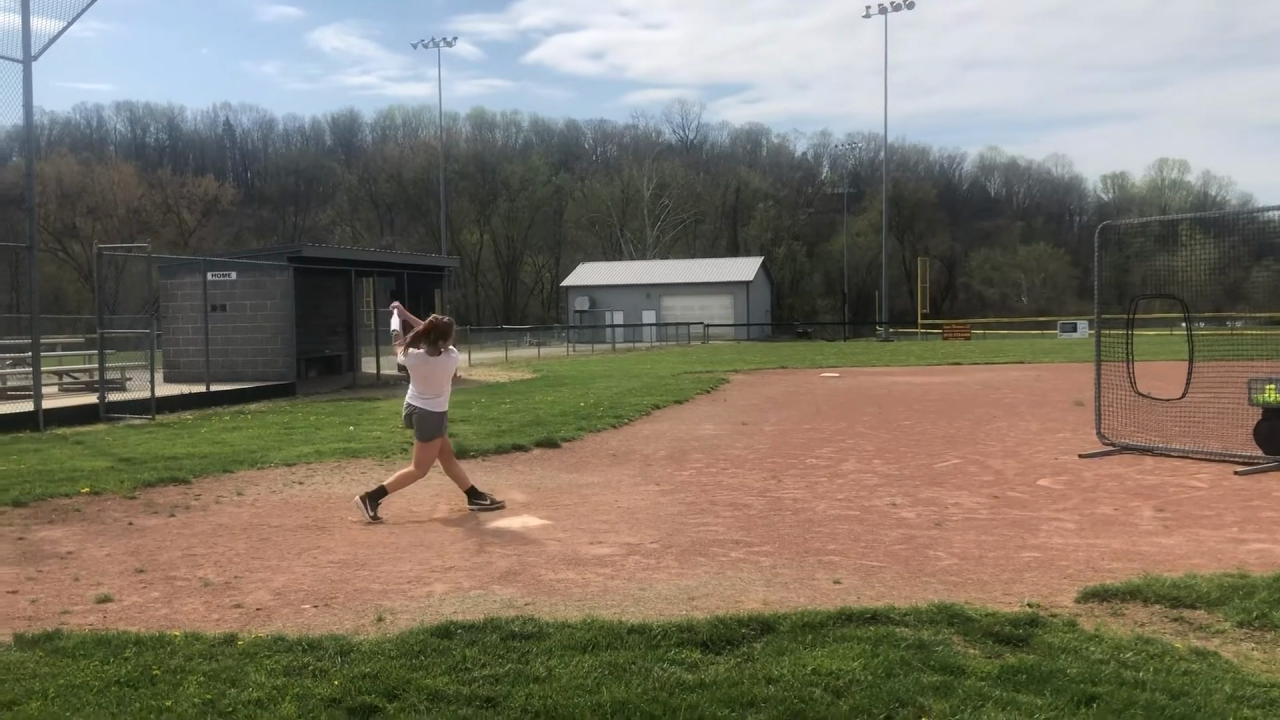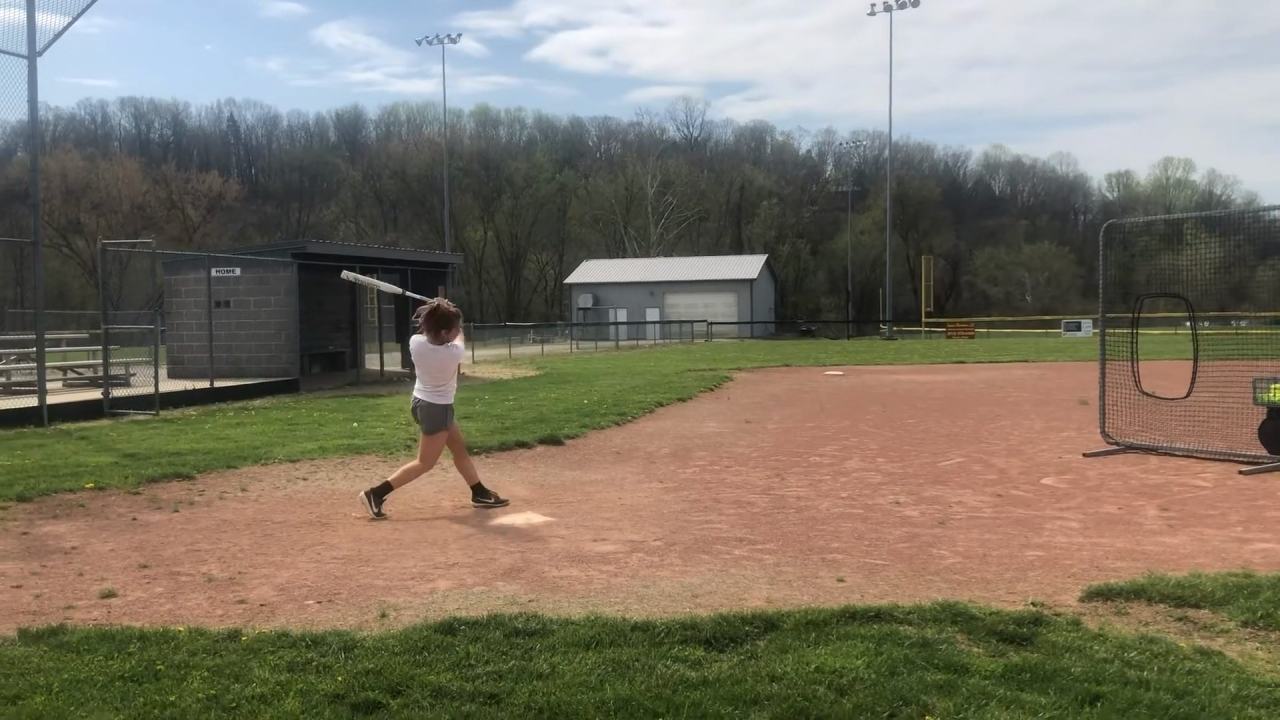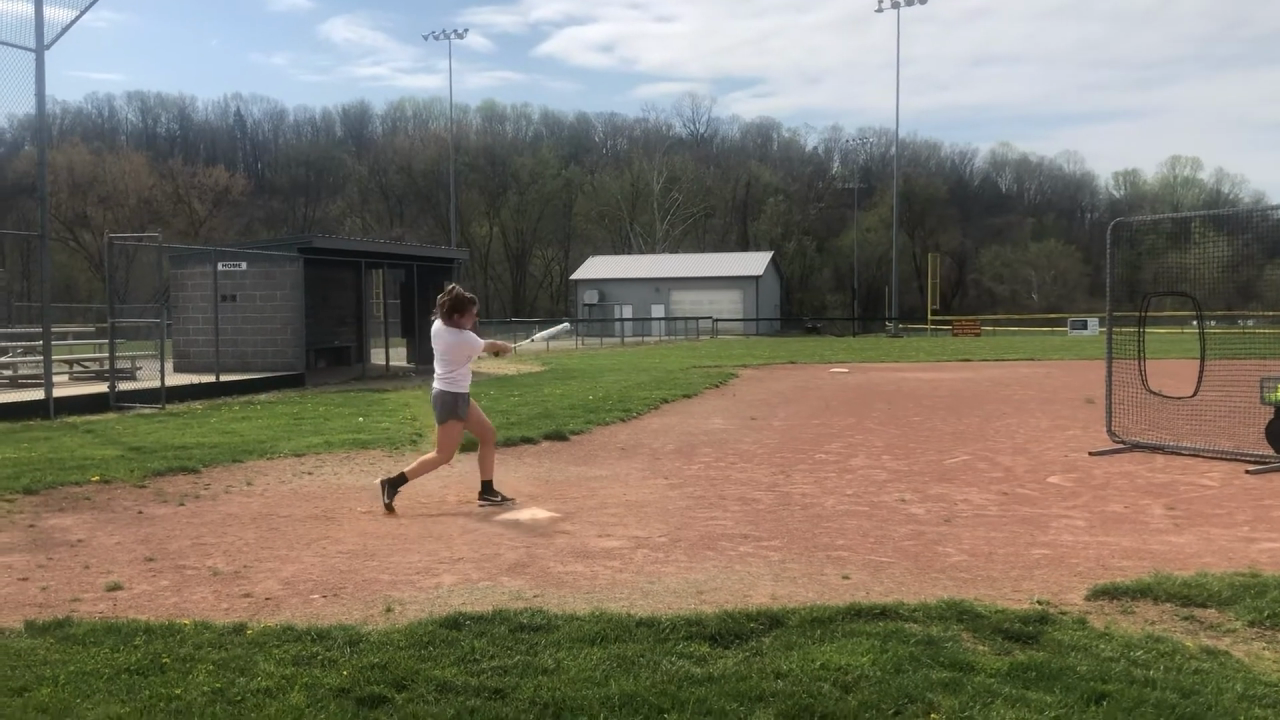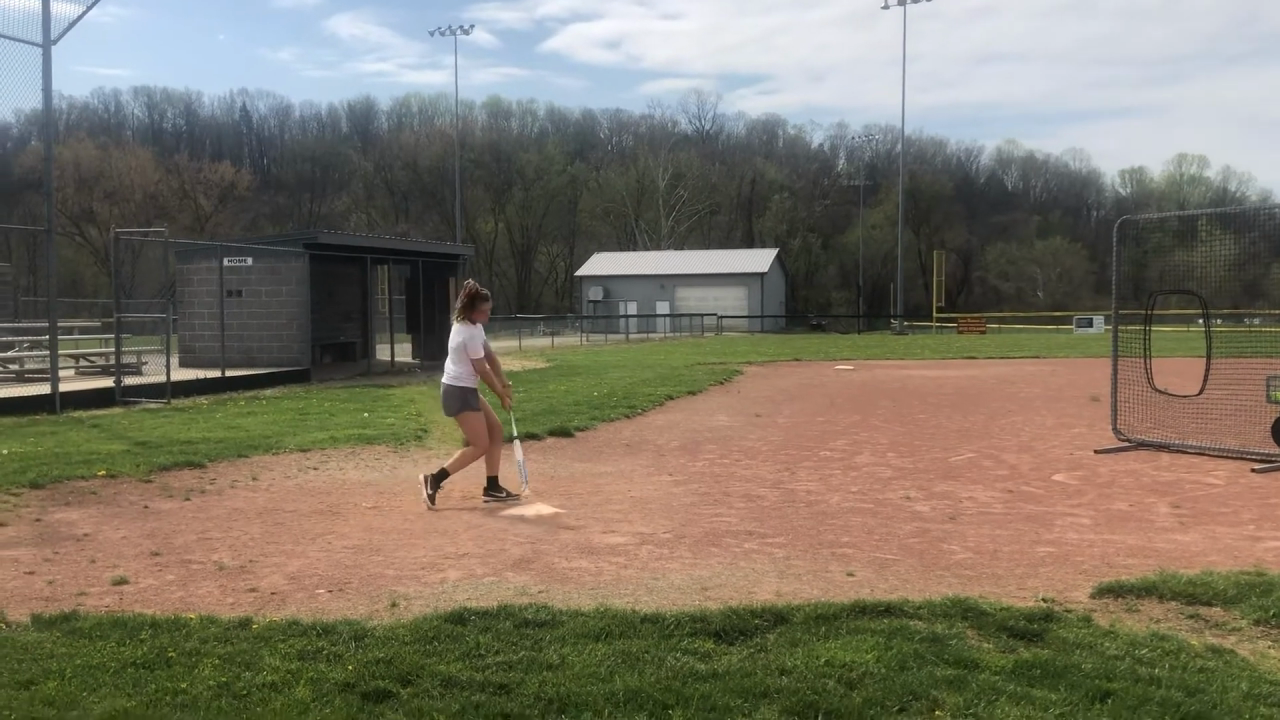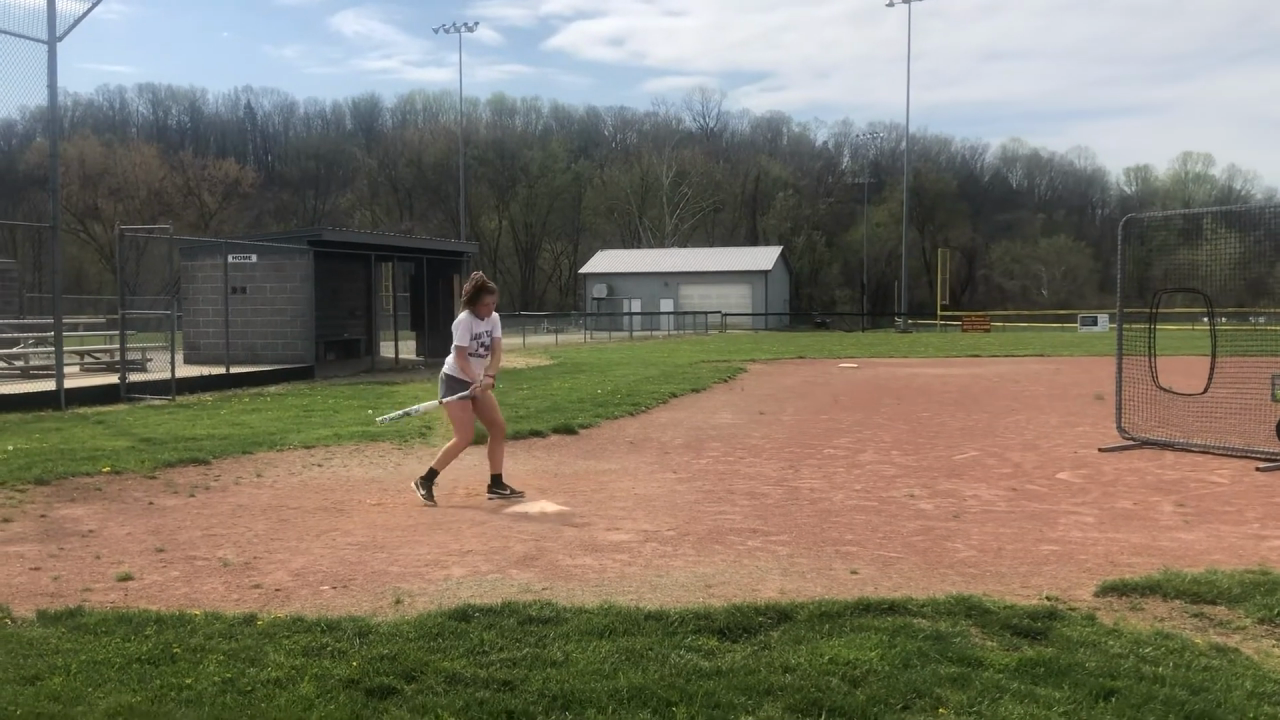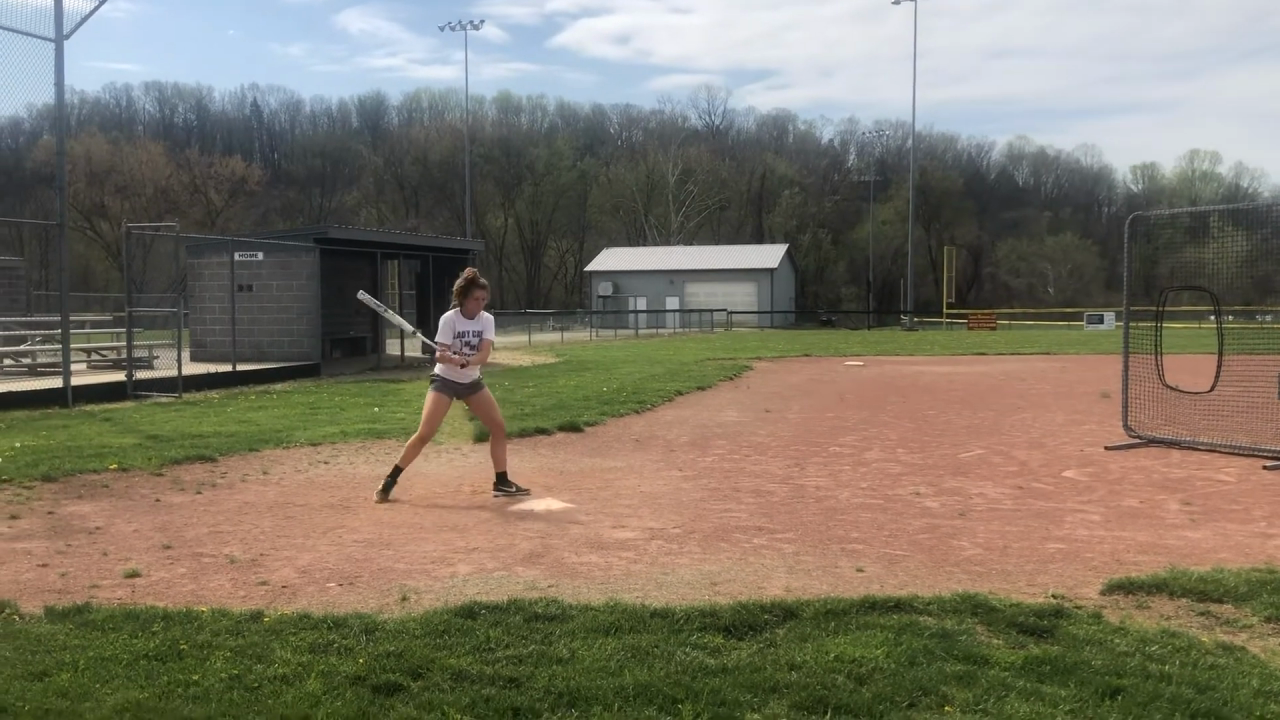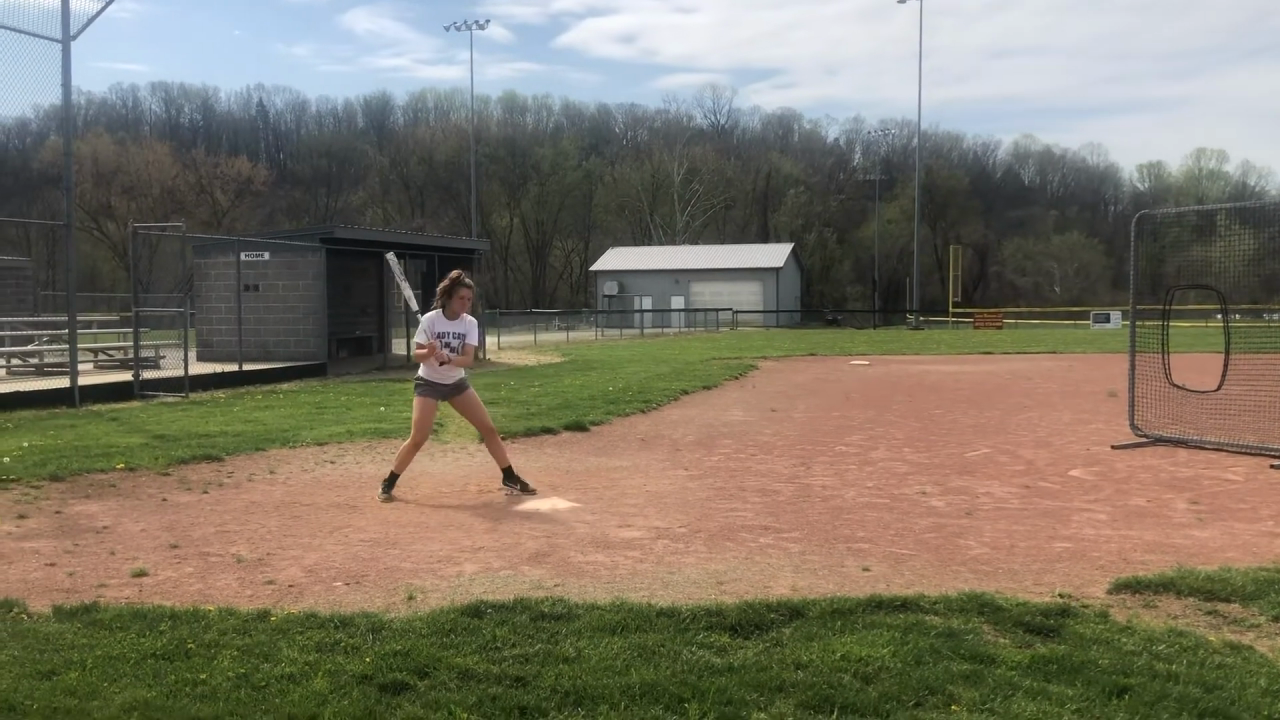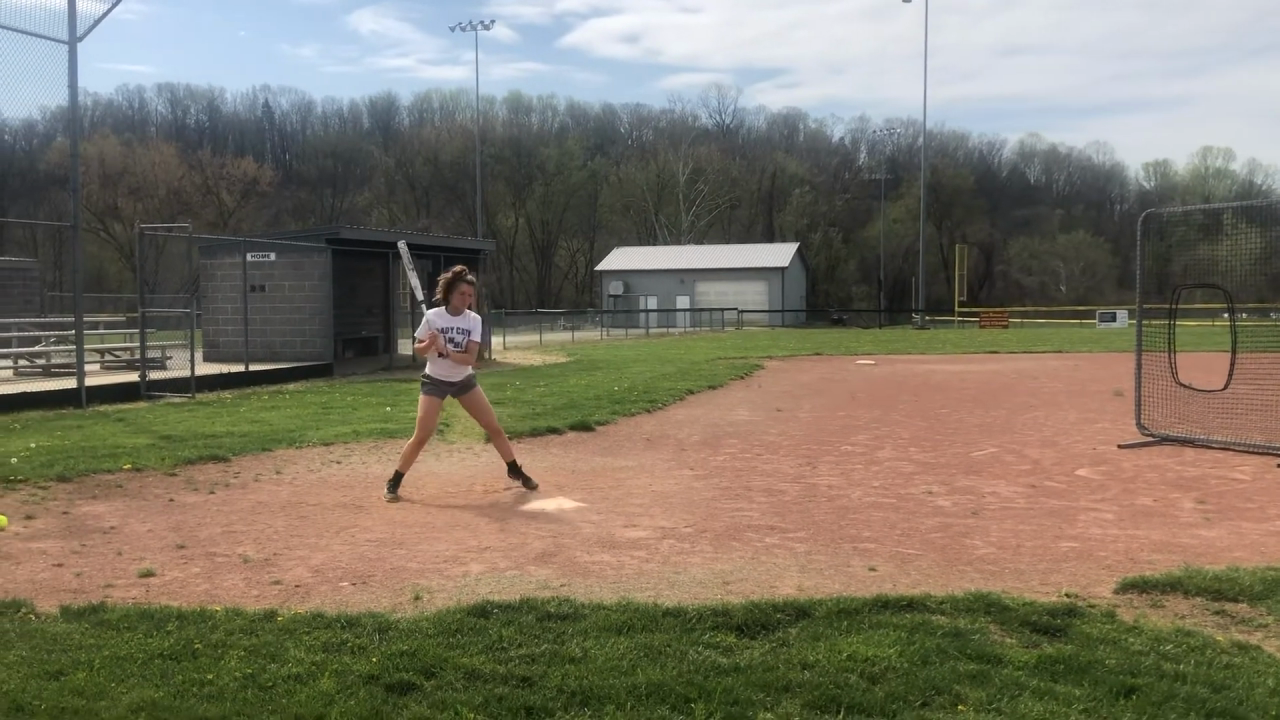
dt=0.2s
person 1, frame 1
left shoulder: (411, 357)
right shoulder: (451, 357)
left elbow: (400, 347)
right elbow: (436, 339)
left wrist: (400, 317)
right wrist: (407, 315)
left hip: (414, 408)
right hip: (432, 416)
left knee: (447, 455)
right knee: (419, 469)
left ankle: (475, 496)
right ankle: (371, 498)
person 1, frame 2
left shoulder: (416, 343)
right shoulder: (455, 351)
right elbow: (460, 336)
left wrist: (433, 311)
right wrist: (443, 309)
left hip: (422, 403)
right hip: (437, 409)
left knee: (460, 447)
right knee: (425, 462)
left ankle: (480, 494)
right ankle: (375, 494)
person 1, frame 3
left shoulder: (437, 326)
right shoulder: (466, 339)
right elbow: (486, 346)
right wrist: (502, 345)
left hip: (456, 395)
right hip: (451, 398)
left knee: (488, 434)
right knee: (443, 455)
left ankle: (488, 492)
right ankle: (392, 484)
person 1, frame 4
left shoulder: (465, 324)
right shoulder: (471, 332)
left elbow: (488, 353)
right elbow: (481, 369)
left wrist: (503, 382)
right wrist: (501, 394)
left hip: (465, 389)
right hip: (459, 392)
left knee: (496, 431)
right knee: (480, 446)
left ankle: (492, 487)
right ankle: (434, 480)
person 1, frame 5
left shoulder: (493, 319)
right shoulder: (464, 321)
left elbow: (496, 352)
right elbow: (460, 358)
left wrist: (489, 377)
right wrist: (479, 380)
left hip: (477, 382)
right hip: (455, 381)
left knee: (499, 428)
right knee: (464, 438)
left ankle: (496, 485)
right ankle: (426, 480)
person 1, frame 6
left shoulder: (487, 320)
right shoulder: (449, 319)
left elbow: (485, 353)
right elbow: (441, 355)
left wrist: (464, 362)
right wrist: (448, 359)
left hip: (472, 381)
right hip: (444, 380)
left knee: (498, 427)
right knee: (425, 434)
left ankle: (502, 482)
right ankle: (391, 480)
person 1, frame 7
left shoulder: (470, 323)
right shoulder: (430, 319)
left elbow: (468, 359)
right elbow: (417, 355)
left wrist: (446, 359)
right wrist: (429, 352)
left hip: (456, 382)
right hip: (429, 382)
left knee: (488, 428)
right knee: (417, 439)
left ankle: (510, 477)
right ankle: (389, 483)
person 1, frame 8
left shoulder: (474, 320)
right shoulder: (432, 316)
left elbow: (470, 358)
right elbow: (417, 350)
left wrist: (446, 352)
right wrist: (429, 344)
left hip: (464, 380)
right hip: (435, 381)
left knee: (494, 428)
right knee: (422, 436)
left ankle: (515, 471)
right ankle: (393, 483)
